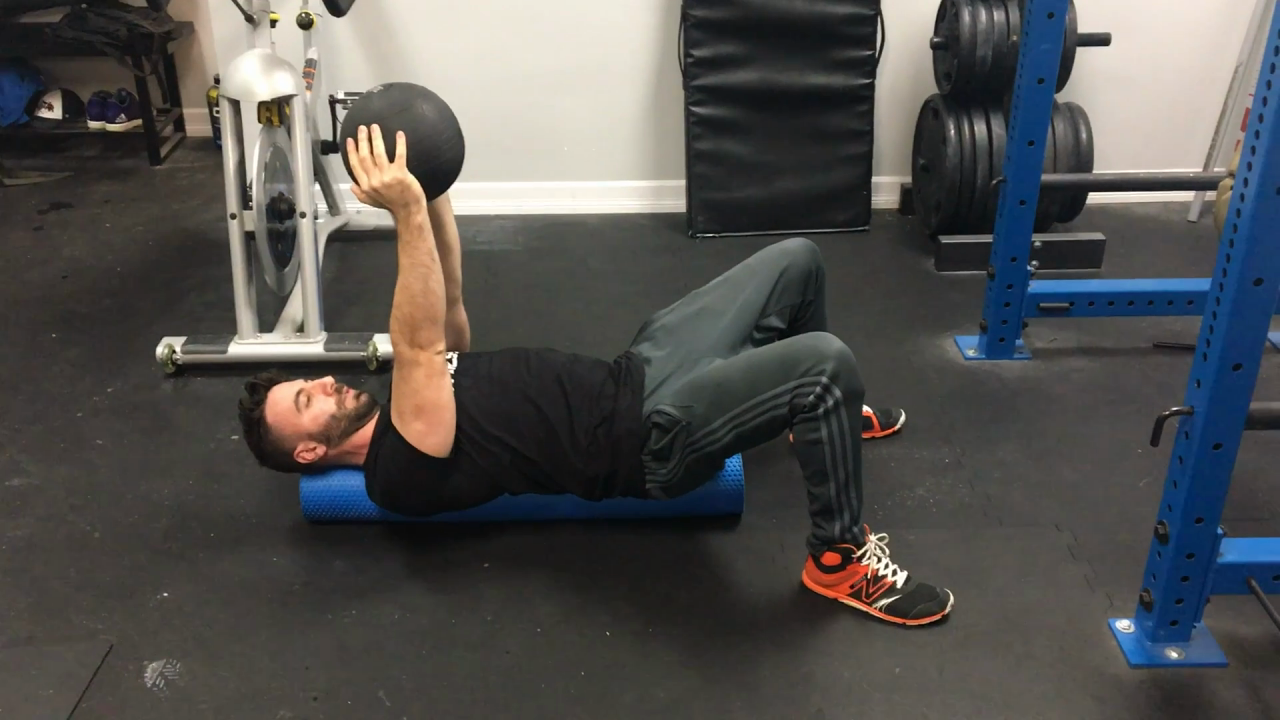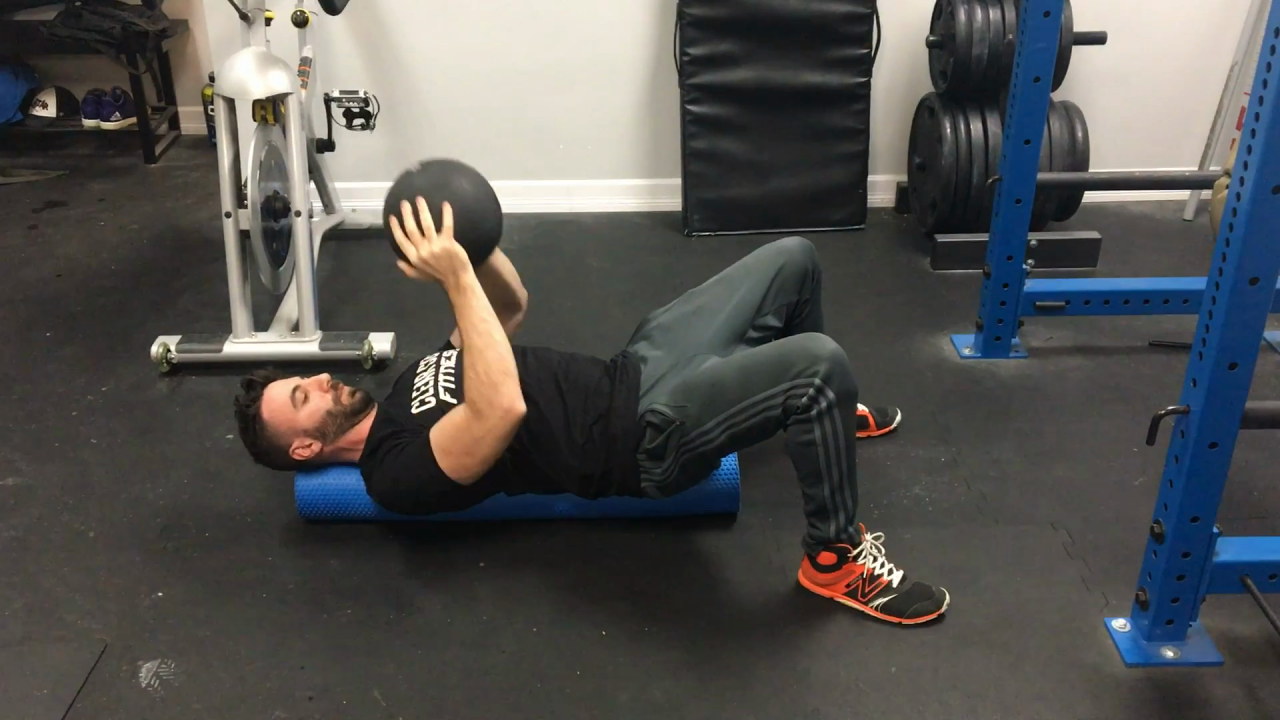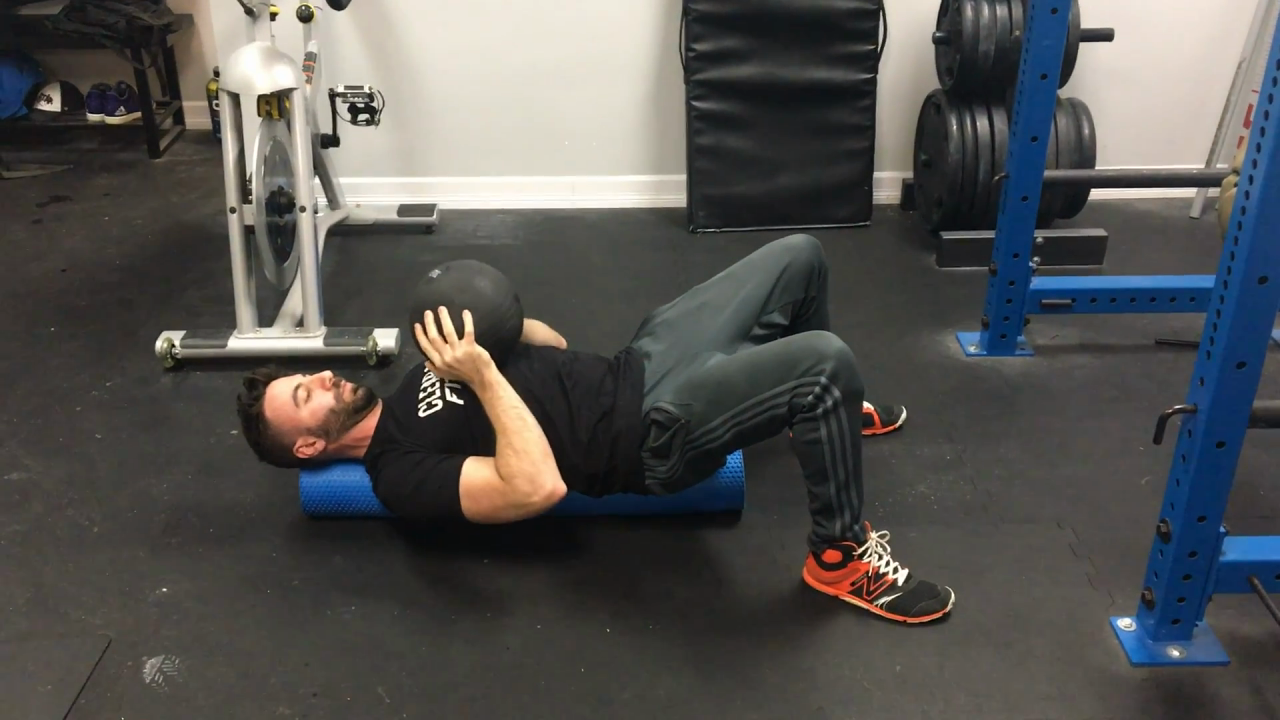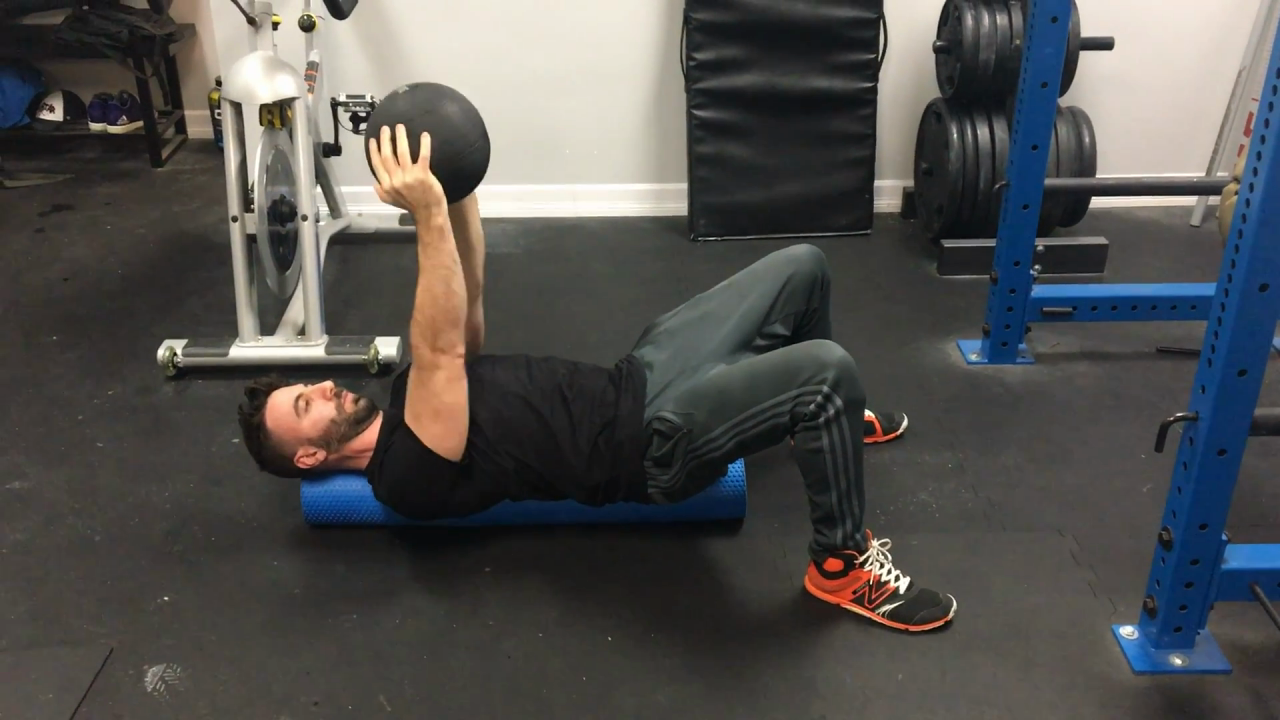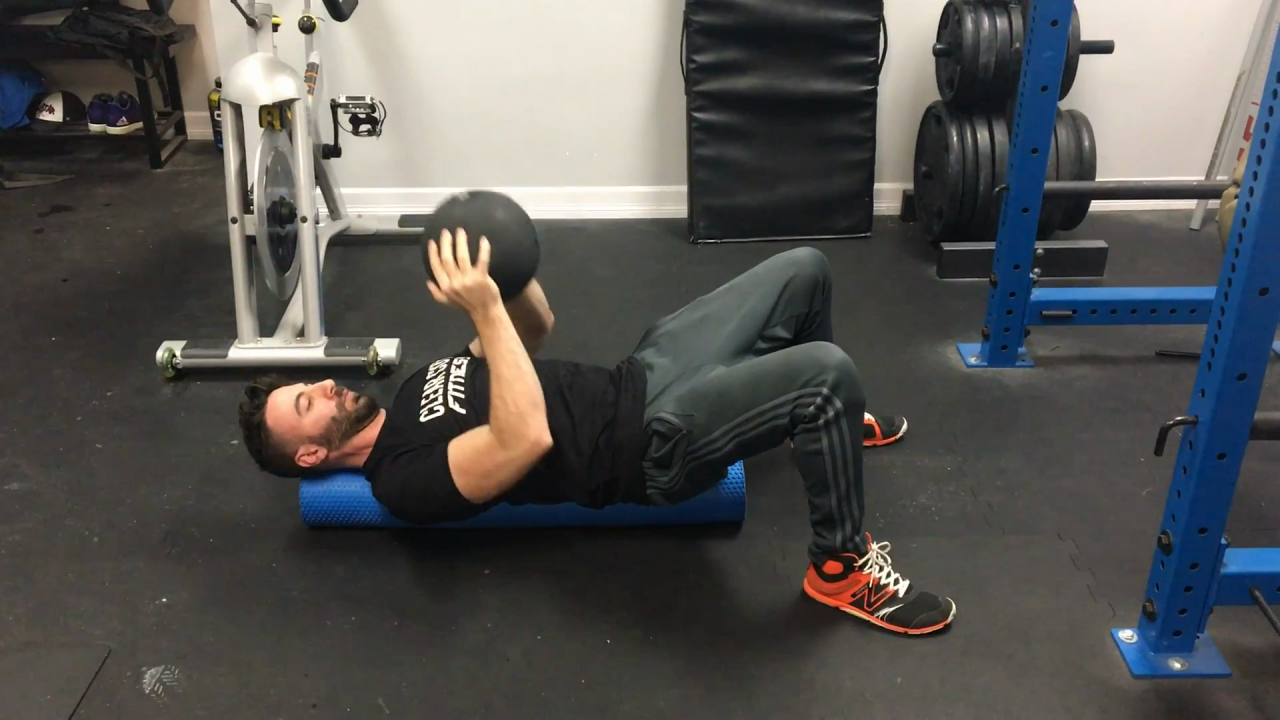
dt=0.7s
person 1, frame 1
left shoulder: (400, 408)
right shoulder: (401, 476)
left elbow: (446, 301)
right elbow: (419, 347)
left wrist: (431, 195)
right wrist: (407, 210)
left hip: (635, 376)
right hip: (648, 440)
left knee: (796, 261)
right knee: (825, 361)
left ankle: (820, 415)
right ankle: (840, 558)
person 1, frame 2
left shoulder: (410, 390)
right shoulder: (398, 474)
left elbow: (513, 305)
right elbow: (505, 411)
left wrist: (471, 244)
right wrist: (455, 275)
left hip: (632, 372)
right hip: (645, 437)
left knee: (793, 259)
right knee: (819, 361)
left ankle: (822, 415)
right ankle: (837, 559)
person 1, frame 3
left shoulder: (420, 383)
right shoulder: (402, 476)
left elbow: (552, 346)
right elbow: (541, 488)
right wrist: (483, 373)
left hip: (636, 365)
right hip: (651, 433)
left knee: (799, 257)
right knee: (826, 358)
left ankle: (822, 412)
right ankle: (841, 556)
person 1, frame 4
left shoulder: (410, 400)
right shoulder: (409, 479)
left elbow: (466, 296)
right elbow: (439, 348)
left wrist: (456, 193)
right wrist: (427, 212)
left hip: (636, 379)
right hip: (651, 443)
left knee: (803, 266)
right knee: (827, 367)
left ankle: (826, 421)
right ankle: (842, 564)
person 1, frame 5
left shoulder: (414, 395)
right shoulder: (406, 482)
left elbow: (536, 328)
right elbow: (530, 440)
right wrist: (483, 305)
left hip: (639, 377)
right hip: (652, 444)
left knee: (804, 269)
right knee: (829, 372)
left ankle: (825, 425)
right ankle: (842, 569)
